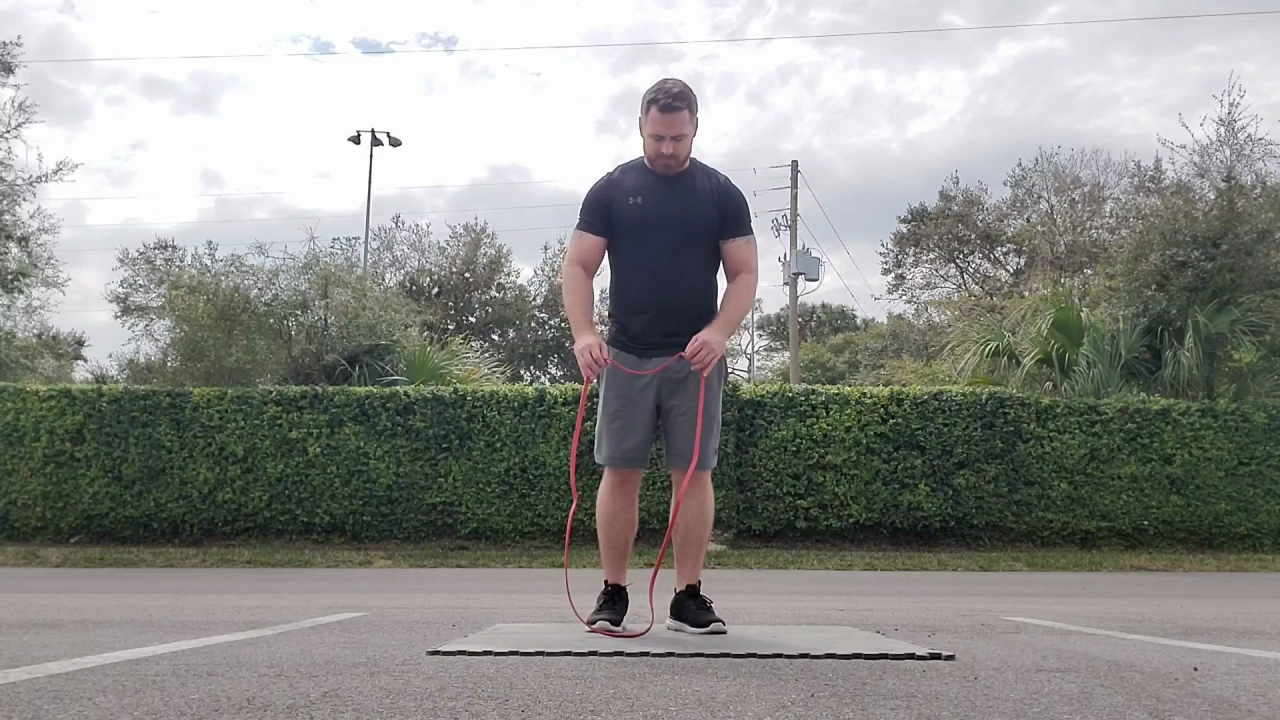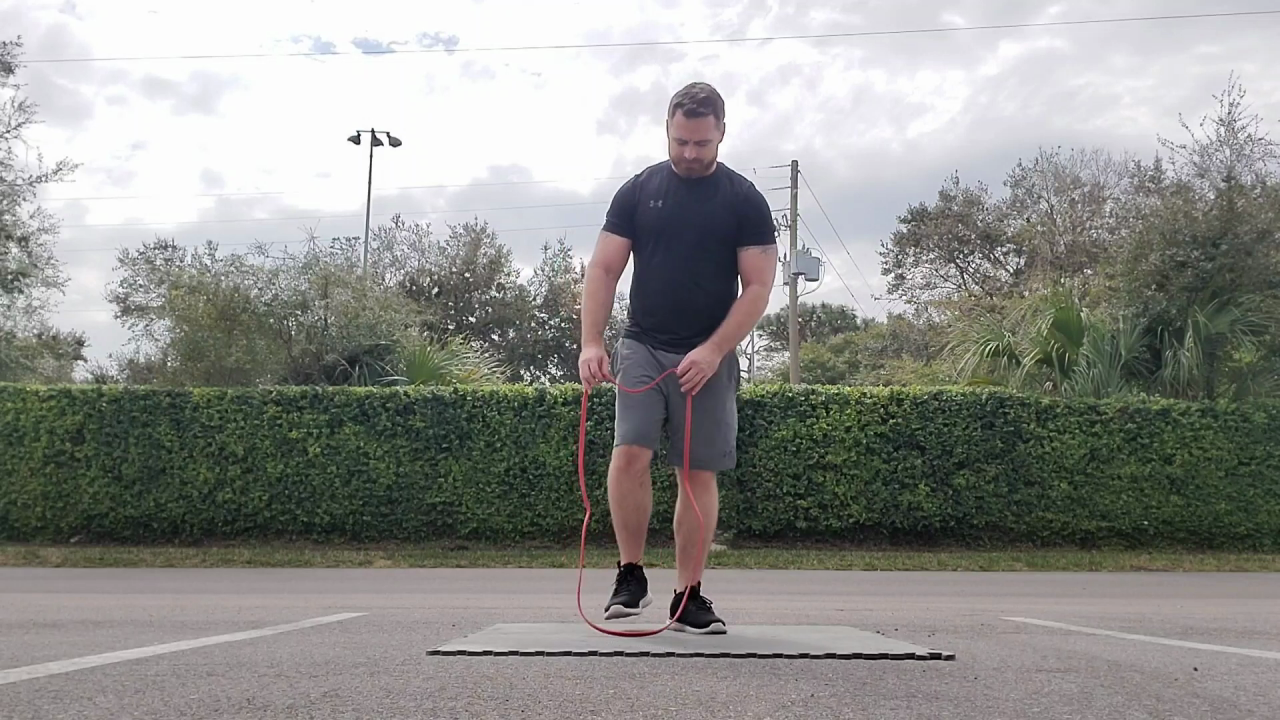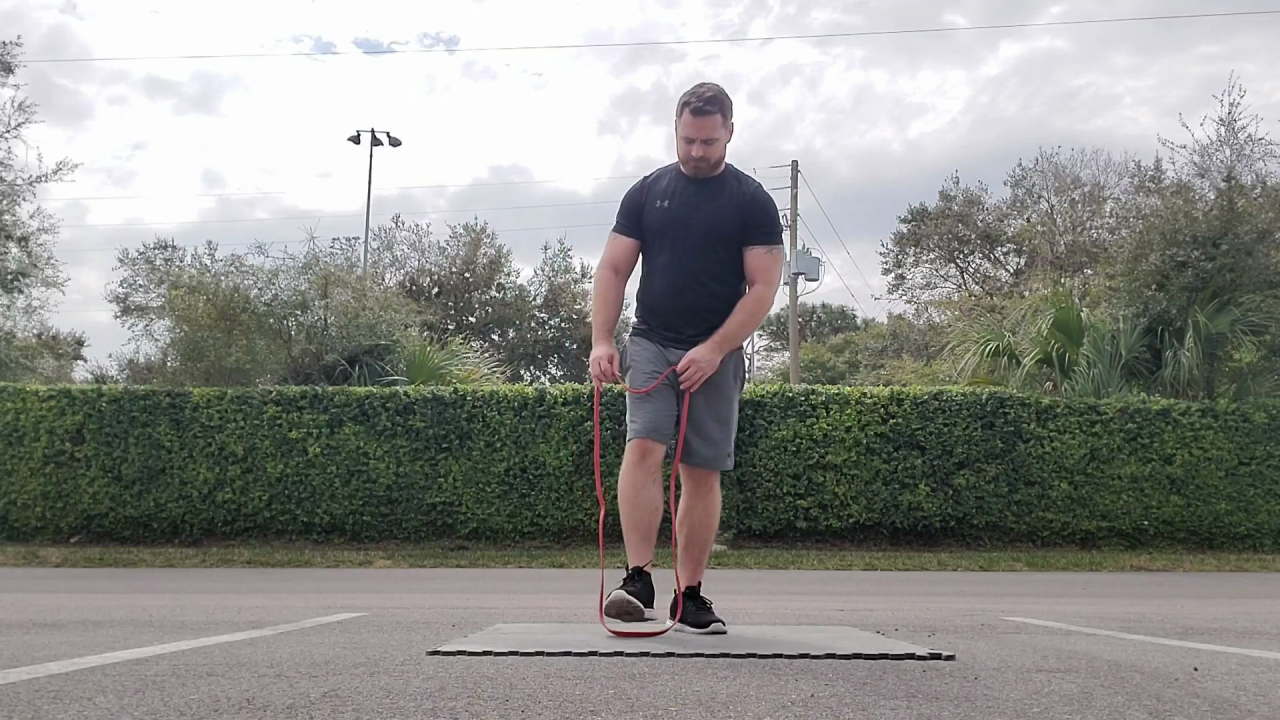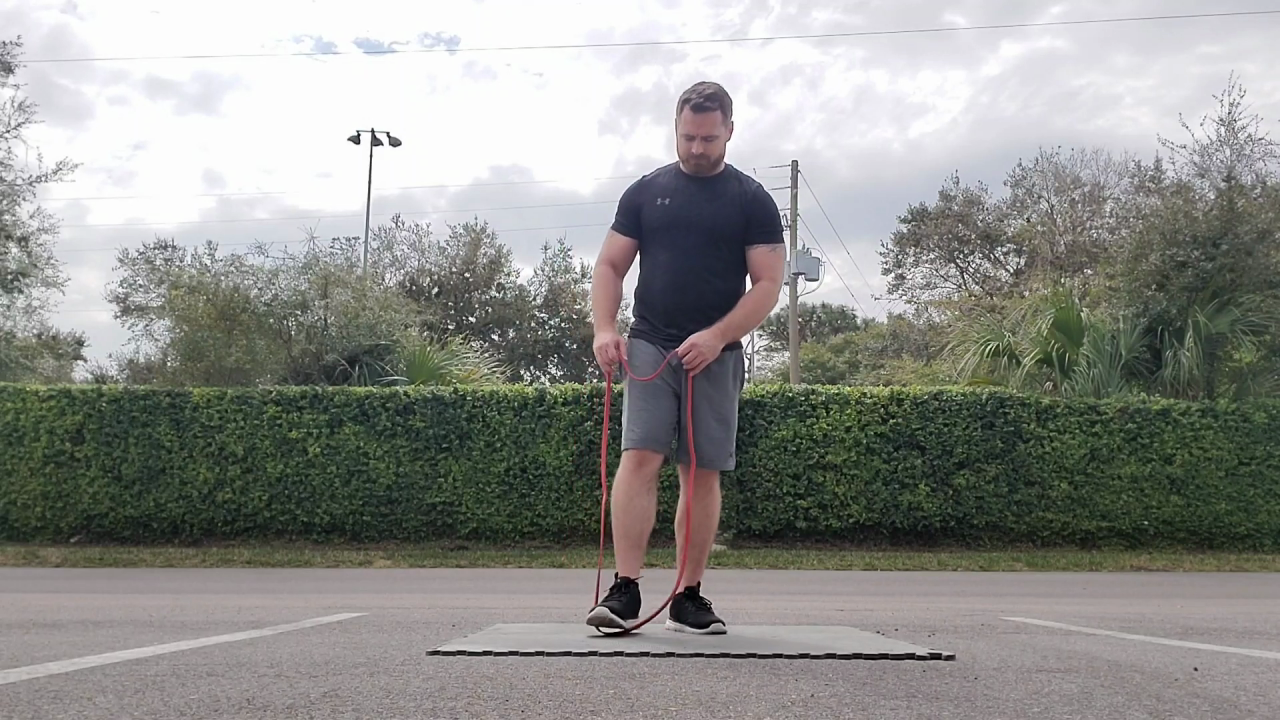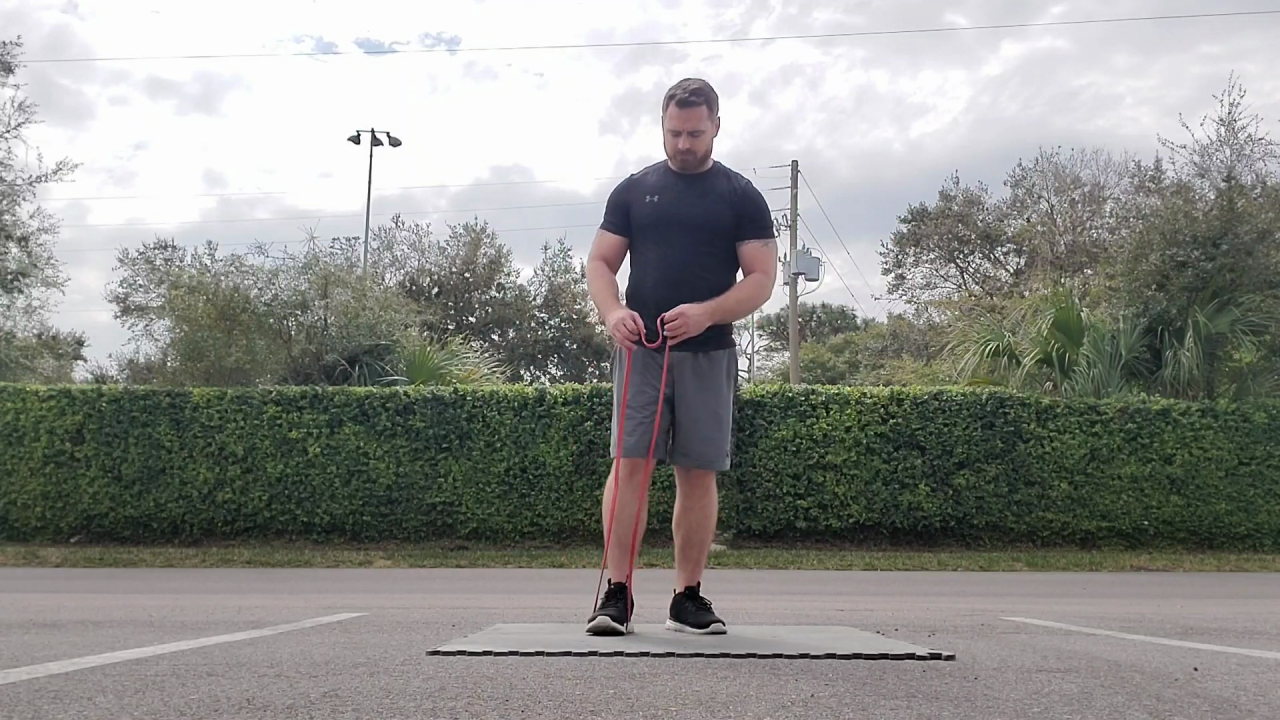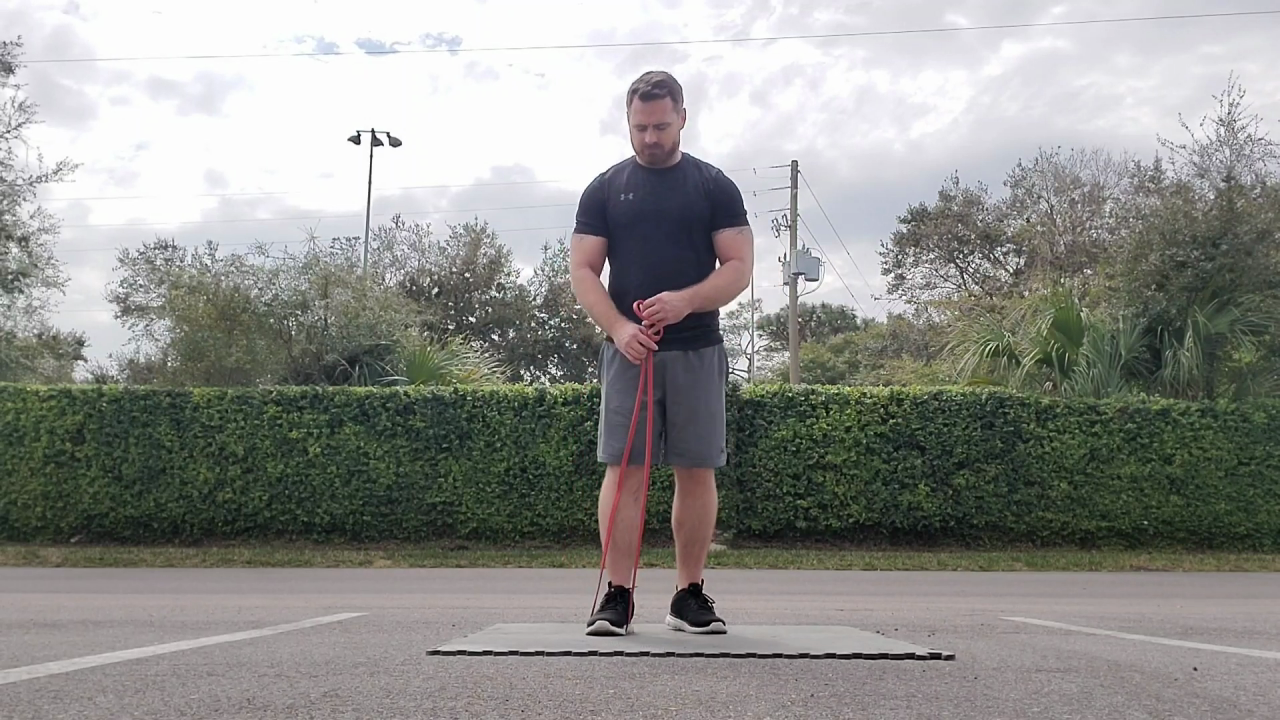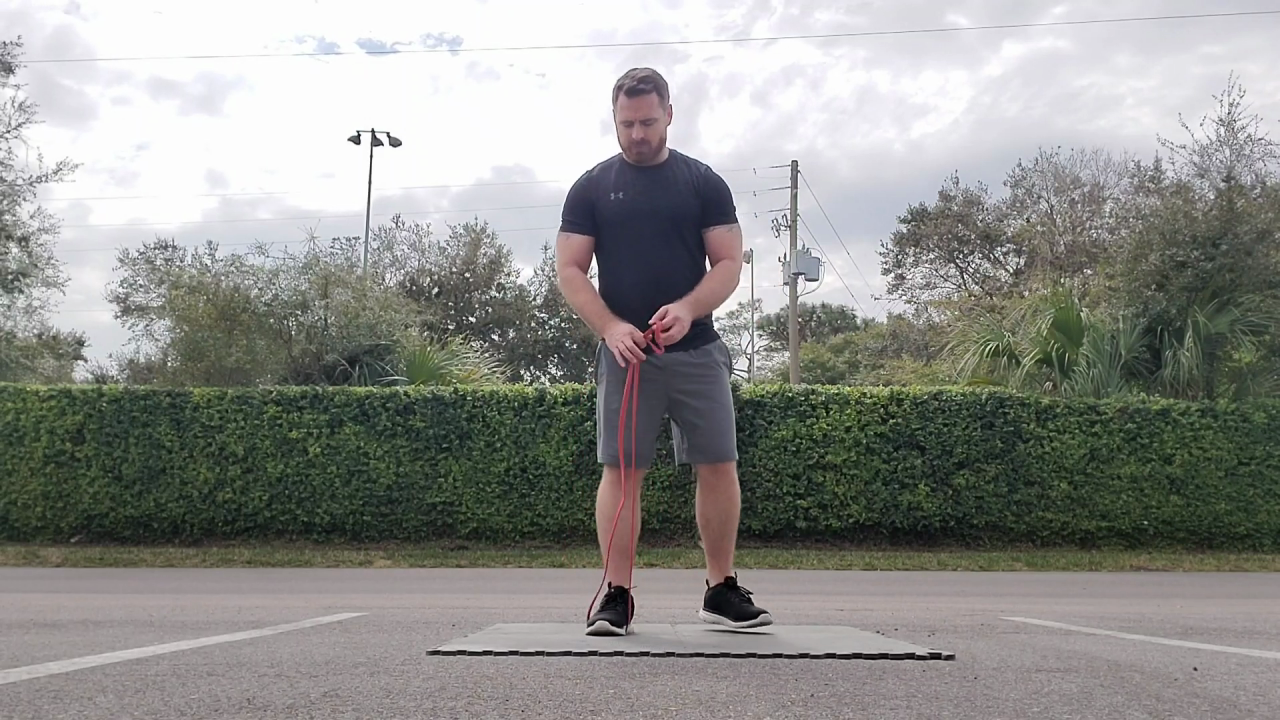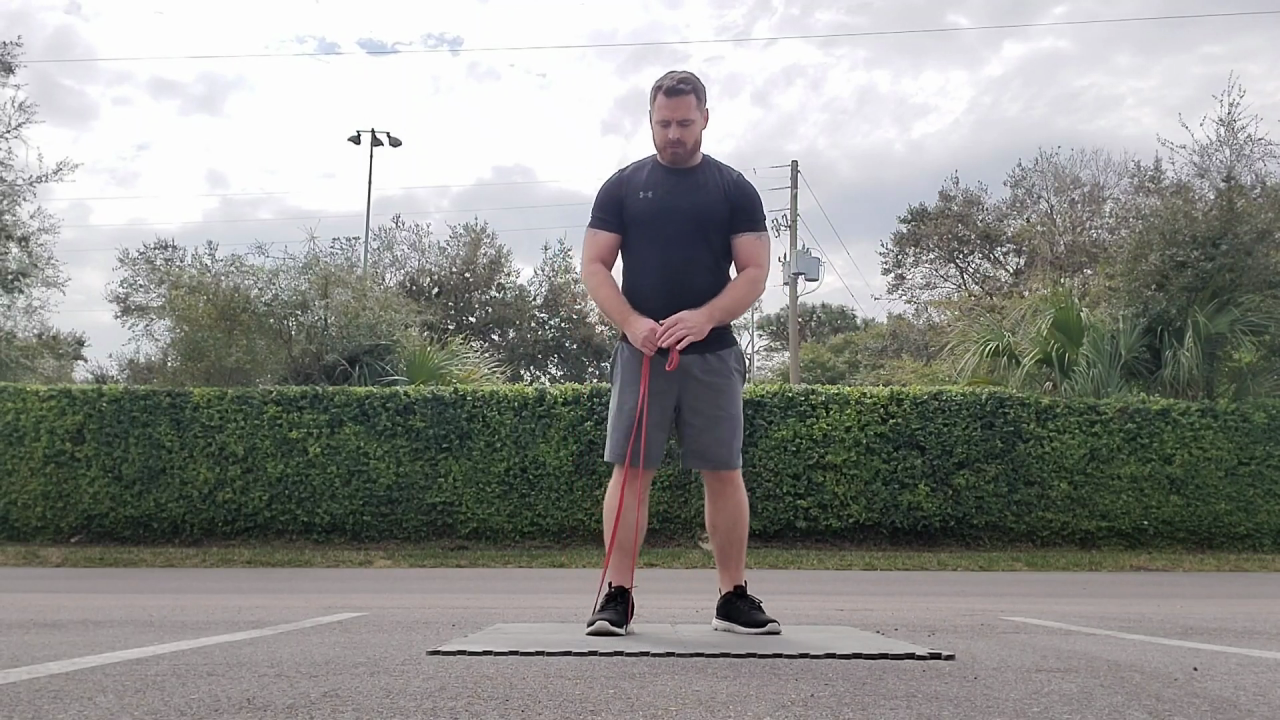
dt=0.3s
person 1, frame 1
left shoulder: (721, 193)
right shoulder: (611, 189)
left elbow: (744, 273)
right elbow: (577, 265)
left wrist: (720, 330)
right wrist: (584, 332)
left hip: (695, 359)
right hip: (628, 356)
left knee: (694, 474)
right knee: (621, 474)
left ankle: (688, 597)
right ankle: (613, 593)
person 1, frame 2
left shoulder: (745, 200)
right shoulder: (637, 190)
left elbow: (757, 287)
right elbow: (603, 268)
left wrist: (713, 352)
right wrist: (591, 342)
left hip: (709, 357)
right hip: (643, 348)
left knee: (699, 474)
right knee: (629, 456)
left ankle: (688, 596)
right ankle: (631, 573)
person 1, frame 3
left shoulder: (752, 200)
right shoulder: (646, 192)
left elbow: (762, 287)
right elbow: (613, 269)
left wrist: (714, 350)
right wrist: (601, 341)
left hip: (716, 355)
right hip: (651, 345)
left knee: (702, 473)
right knee: (643, 450)
left ankle: (688, 595)
right ankle: (638, 578)
person 1, frame 4
left shoulder: (752, 200)
right shoulder: (646, 191)
left elbow: (768, 284)
right elbow: (609, 264)
left wrist: (718, 337)
right wrist: (604, 328)
left hip: (714, 356)
right hip: (649, 349)
left knee: (702, 473)
right knee: (639, 460)
left ankle: (687, 597)
right ankle: (625, 589)
person 1, frame 5
left shoulder: (740, 196)
right shoulder: (633, 190)
left elbow: (761, 278)
right elbow: (600, 261)
left wrist: (707, 313)
right wrist: (612, 310)
left hip: (708, 354)
right hip: (641, 351)
left knee: (698, 474)
right knee: (630, 466)
left ankle: (687, 597)
right ankle: (617, 594)
person 1, frame 6
left shoulder: (714, 185)
right shoulder: (604, 189)
left elbow: (738, 266)
right elbow: (583, 269)
left wrist: (687, 299)
right wrist: (618, 325)
left hip: (698, 351)
right hip: (630, 350)
left knee: (696, 471)
right knee: (623, 469)
left ankle: (688, 597)
right ankle: (618, 595)
person 1, frame 7
left shoulder: (702, 182)
right shoulder: (591, 187)
left elbow: (729, 262)
right elbow: (570, 270)
left wrist: (689, 309)
right wrist: (610, 328)
left hip: (698, 350)
right hip: (626, 352)
left knee: (719, 466)
right knee: (620, 471)
left ankle: (723, 589)
right ankle: (617, 596)
person 1, frame 8
left shoulder: (734, 189)
right shoulder: (623, 185)
left elbow: (754, 272)
right elbow: (594, 264)
left wrist: (704, 318)
right wrist: (630, 322)
left hip: (712, 354)
right hip: (640, 352)
left knee: (722, 472)
right knee: (631, 469)
left ankle: (734, 598)
right ankle: (617, 598)
